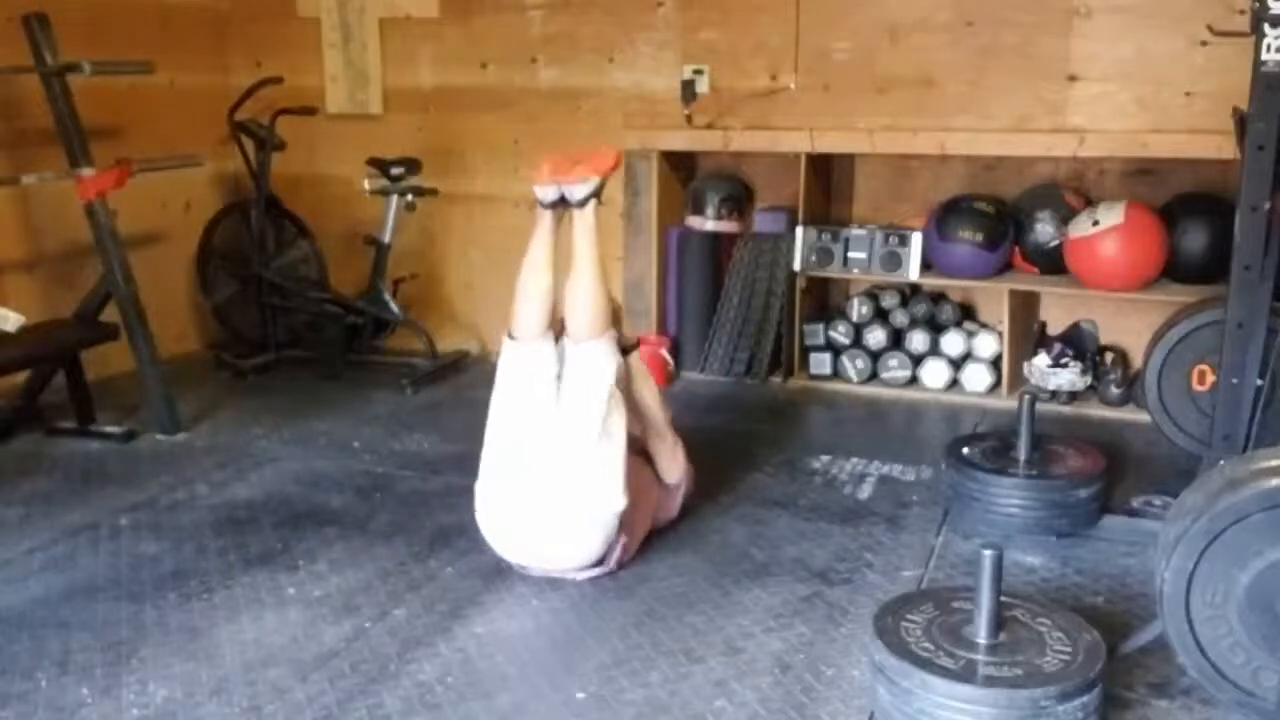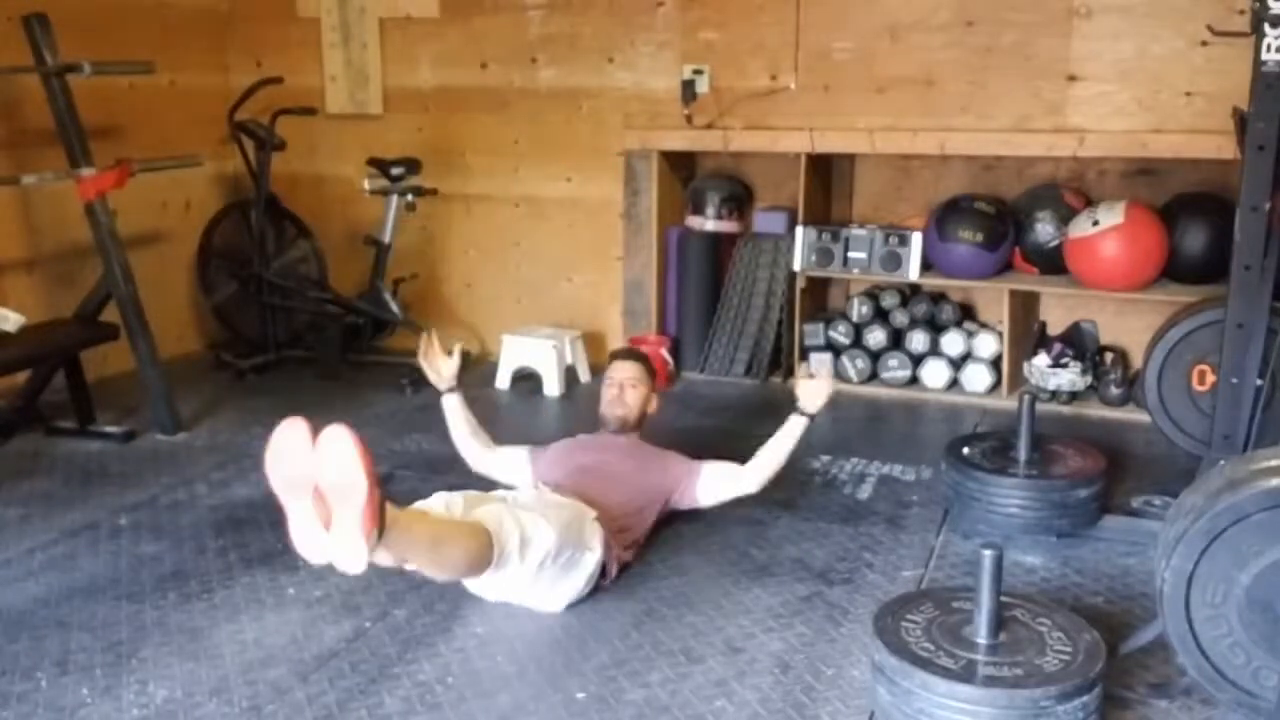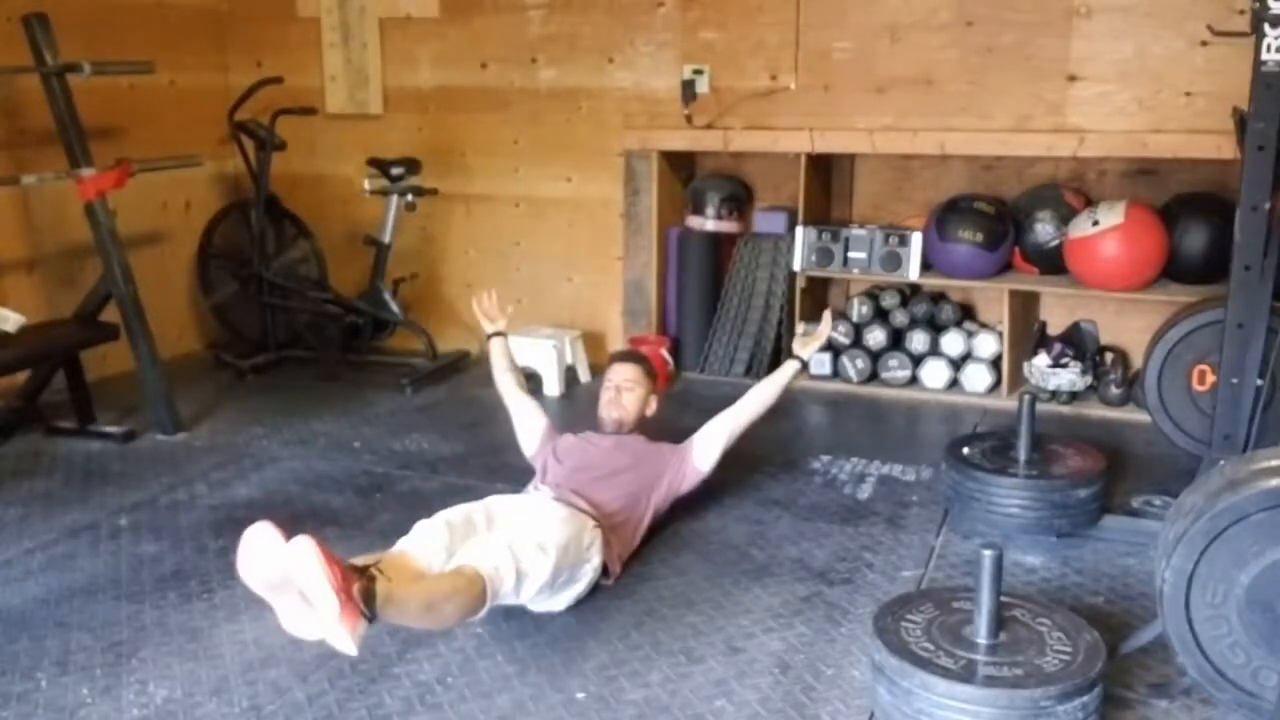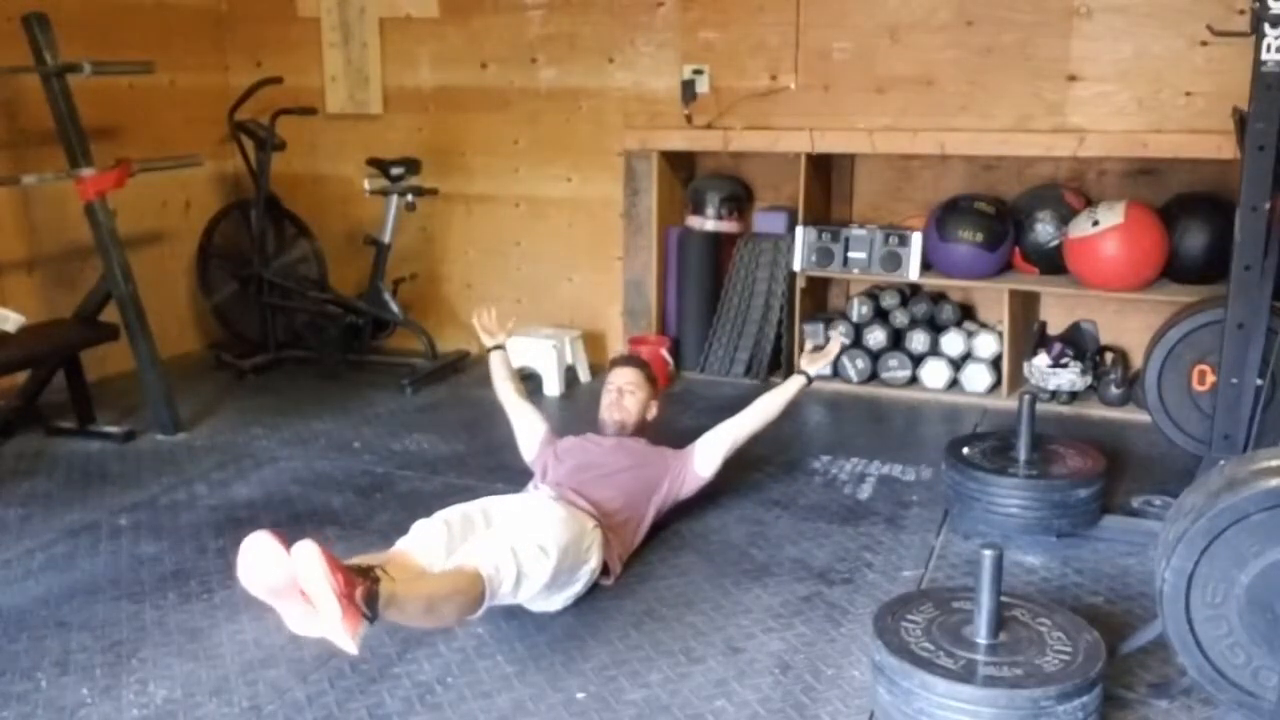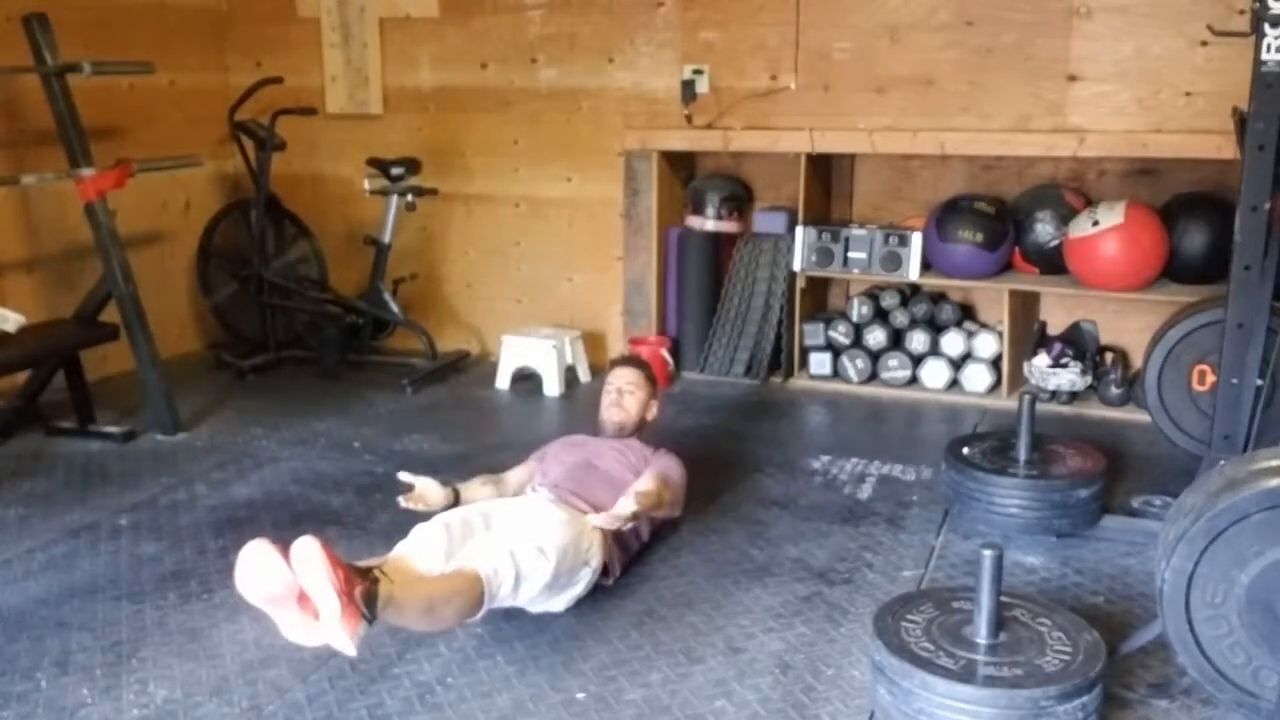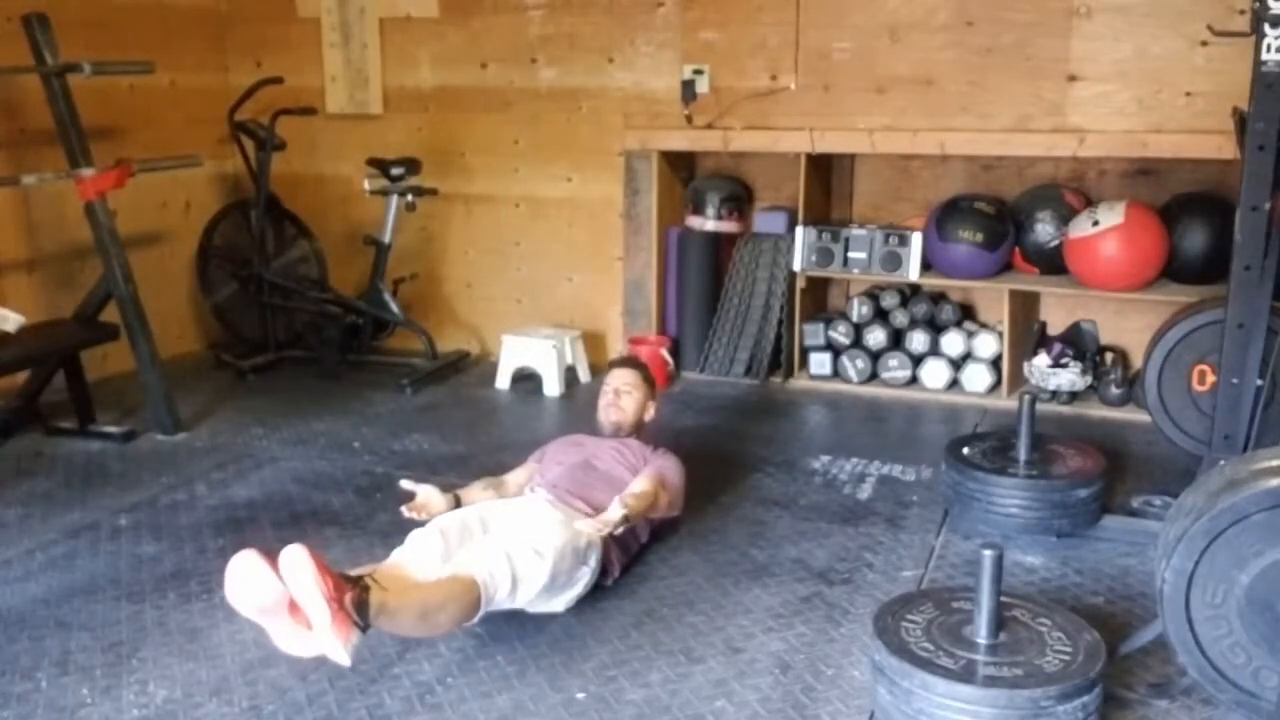
dt=0.7s
person 1, frame 1
left shoulder: (666, 477)
left elbow: (658, 426)
left wrist: (625, 347)
left knee: (591, 351)
right knee: (529, 342)
right ankle: (551, 207)
person 1, frame 2
left shoulder: (664, 466)
right shoulder: (563, 449)
left elbow: (749, 480)
right elbow: (480, 455)
left wrist: (800, 413)
right wrist: (449, 388)
left hip: (574, 544)
left knee: (486, 532)
right knee: (444, 515)
left ankle: (369, 523)
right ankle: (338, 522)
person 1, frame 3
left shoulder: (667, 461)
right shoulder: (562, 445)
left elbow: (733, 418)
right elbow: (514, 394)
left wrist: (795, 361)
right wrist: (497, 334)
left hip: (574, 533)
right hip: (513, 508)
left knee: (480, 571)
right knee: (426, 543)
left ankle: (359, 604)
right ankle: (321, 599)
person 1, frame 4
left shoulder: (667, 465)
right shoulder: (562, 447)
left elbow: (736, 428)
right elbow: (516, 405)
left wrist: (802, 376)
right wrist: (497, 350)
left hip: (572, 529)
right hip: (511, 506)
left knee: (475, 571)
right knee: (422, 546)
left ankle: (362, 600)
right ankle: (326, 597)
person 1, frame 5
left shoulder: (662, 464)
right shoulder: (565, 444)
left elbow: (651, 497)
right elbow: (504, 482)
left wrist: (624, 513)
right wrist: (450, 494)
left hip: (572, 531)
right hip: (510, 510)
left knee: (478, 573)
right knee: (424, 548)
left ankle: (363, 602)
right ankle: (317, 603)
person 1, frame 6
left shoulder: (659, 462)
right shoulder: (564, 444)
left elbow: (646, 497)
right elbow: (506, 483)
left wrist: (616, 515)
right wrist: (452, 499)
left hip: (571, 532)
right hip: (511, 512)
left knee: (473, 577)
right knee: (418, 557)
left ankle: (355, 611)
right ankle: (309, 615)
